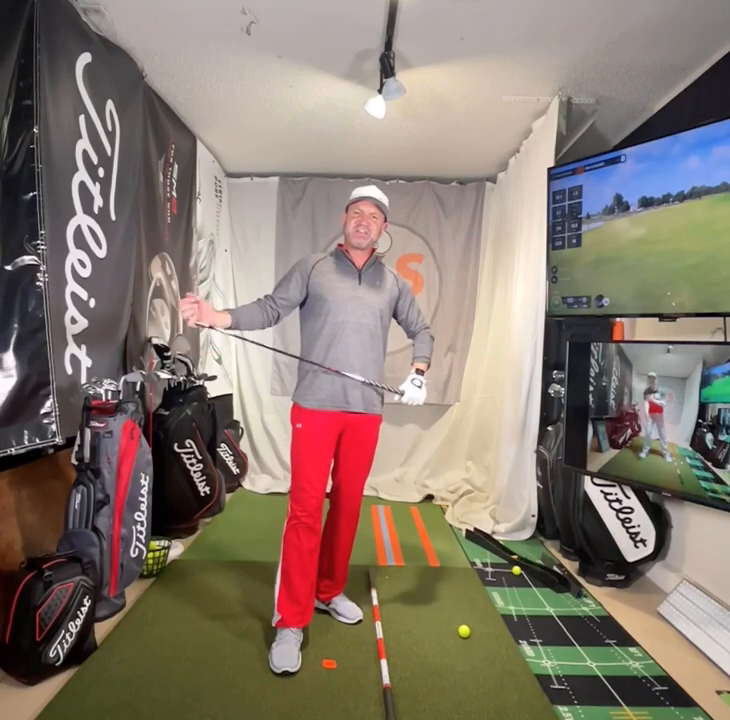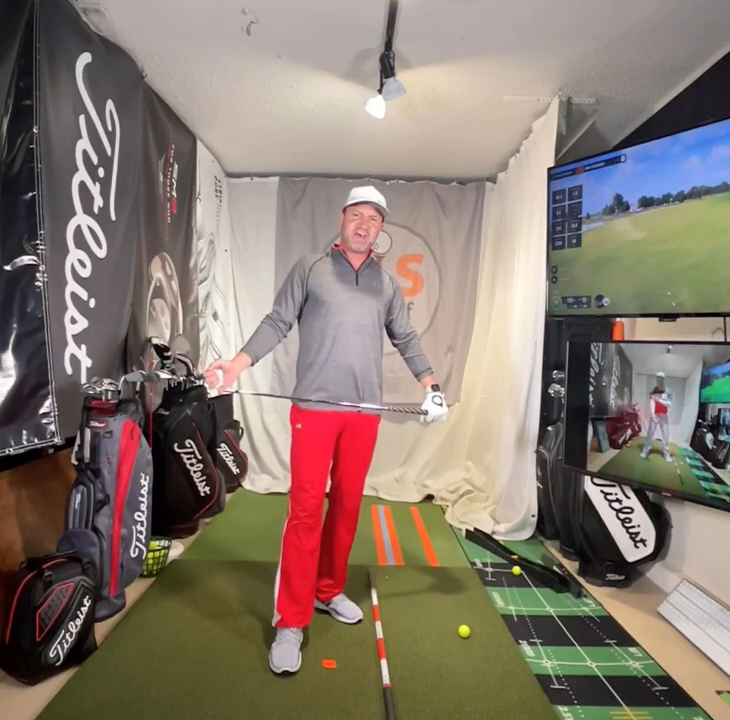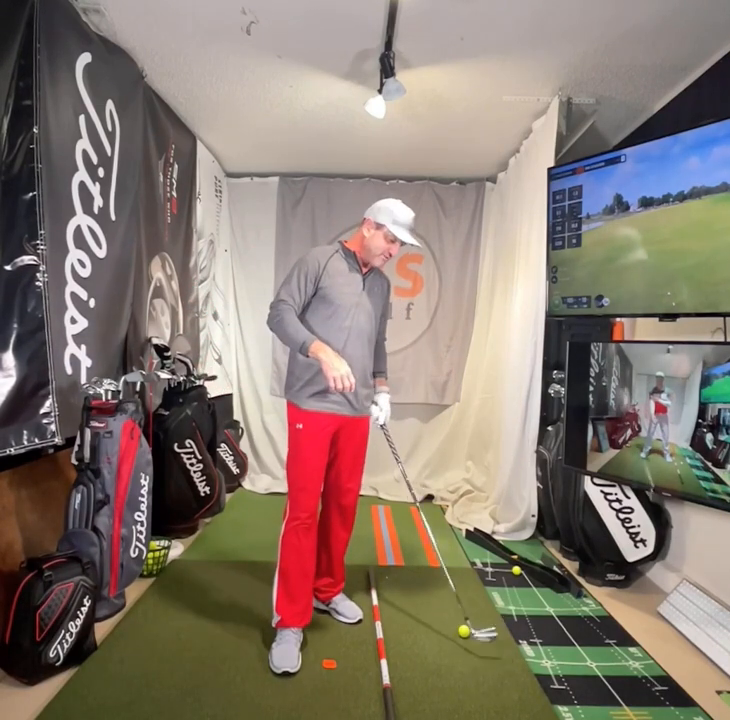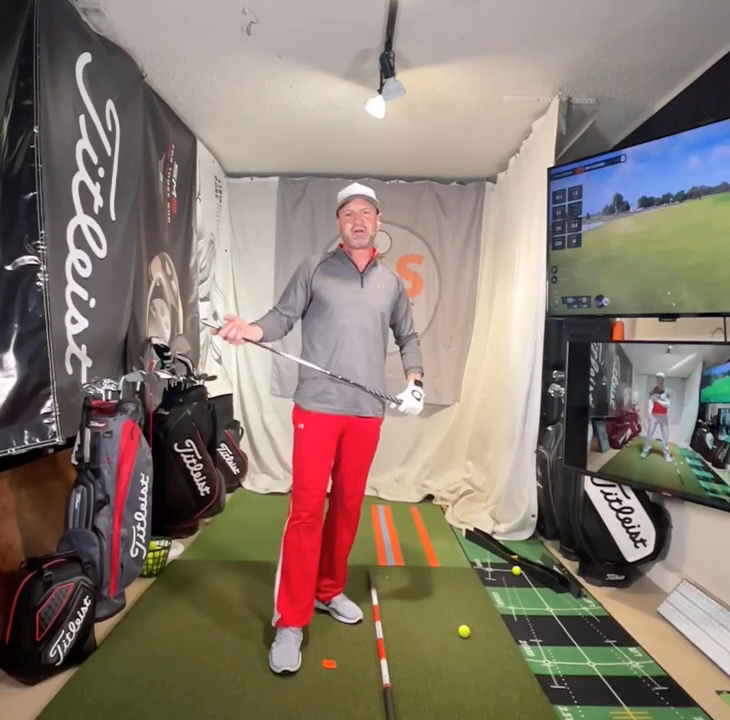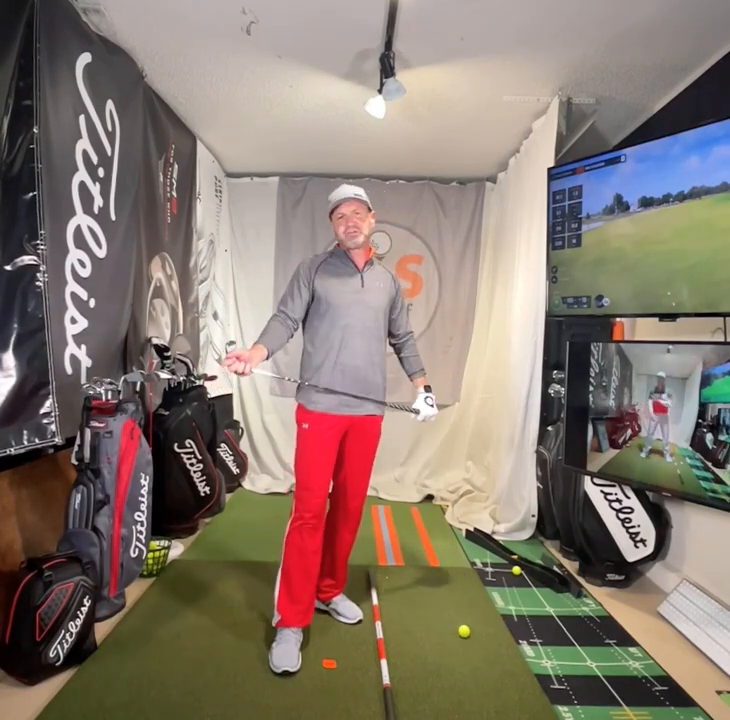
dt=1s
person 1, frame 1
left shoulder: (394, 282)
right shoulder: (312, 267)
left elbow: (419, 330)
right elbow: (271, 307)
left wrist: (419, 370)
right wrist: (217, 317)
left hip: (366, 410)
right hip: (315, 406)
left knee: (348, 504)
right knee: (305, 509)
left ankle: (329, 591)
right ankle: (290, 622)
person 1, frame 2
left shoulder: (387, 283)
right shoulder: (310, 268)
left elbow: (406, 338)
right elbow: (277, 322)
left wrist: (431, 385)
right wrist: (237, 363)
left hip: (365, 411)
right hip: (314, 408)
left knee: (347, 504)
right knee: (306, 509)
left ankle: (329, 591)
right ankle: (290, 621)
person 1, frame 3
left shoulder: (382, 284)
right shoulder: (319, 261)
right elbow: (280, 314)
left wrist: (381, 386)
right wrist: (323, 353)
left hip: (356, 410)
right hip: (311, 405)
left knee: (344, 502)
right knee: (302, 508)
left ankle: (328, 590)
right ankle: (290, 622)
person 1, frame 4
left shoulder: (392, 281)
right shoulder: (314, 269)
left elbow: (408, 336)
right elbow: (283, 316)
left wrist: (415, 380)
right wrist: (249, 331)
left hip: (367, 412)
right hip: (316, 407)
left knee: (349, 506)
right knee: (306, 510)
left ankle: (329, 591)
right ankle: (290, 621)
person 1, frame 5
left shoulder: (388, 280)
right shoulder: (313, 269)
left elbow: (402, 338)
right elbow: (286, 318)
left wrist: (422, 385)
right wrist: (257, 352)
left hip: (368, 412)
right hip: (319, 408)
left knee: (350, 505)
right knee: (309, 510)
left ankle: (329, 591)
right ankle: (290, 621)
